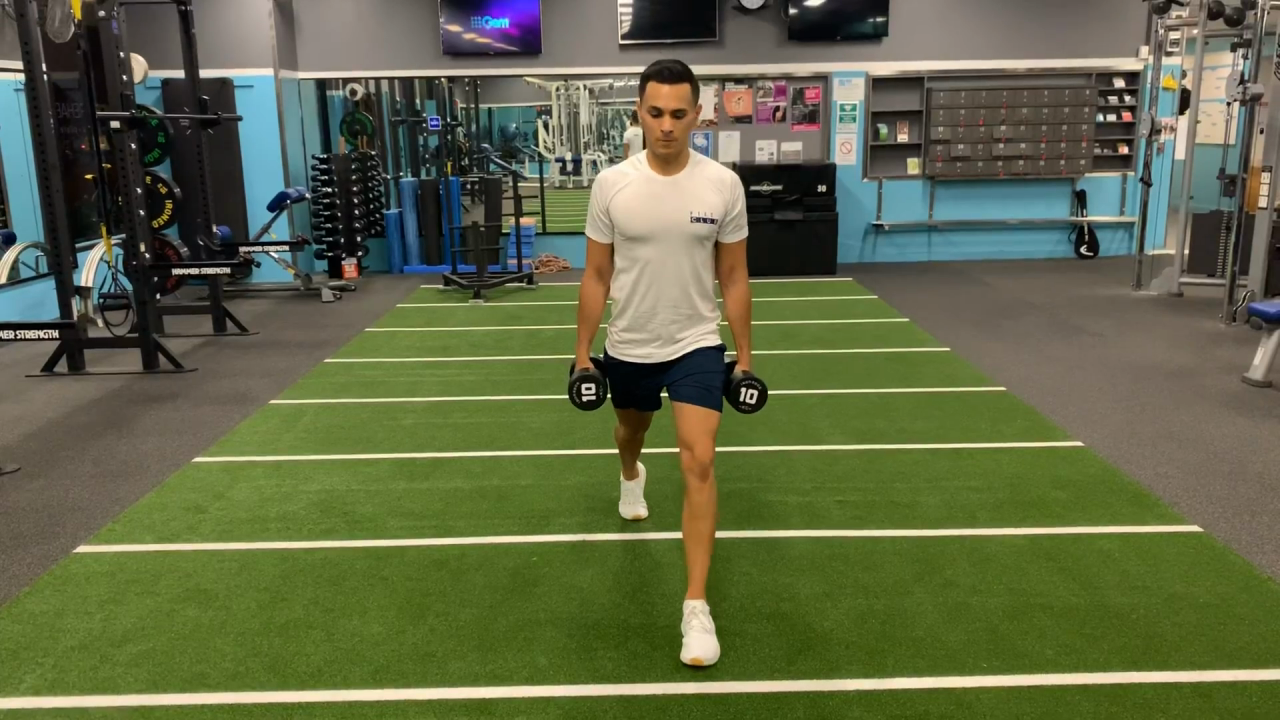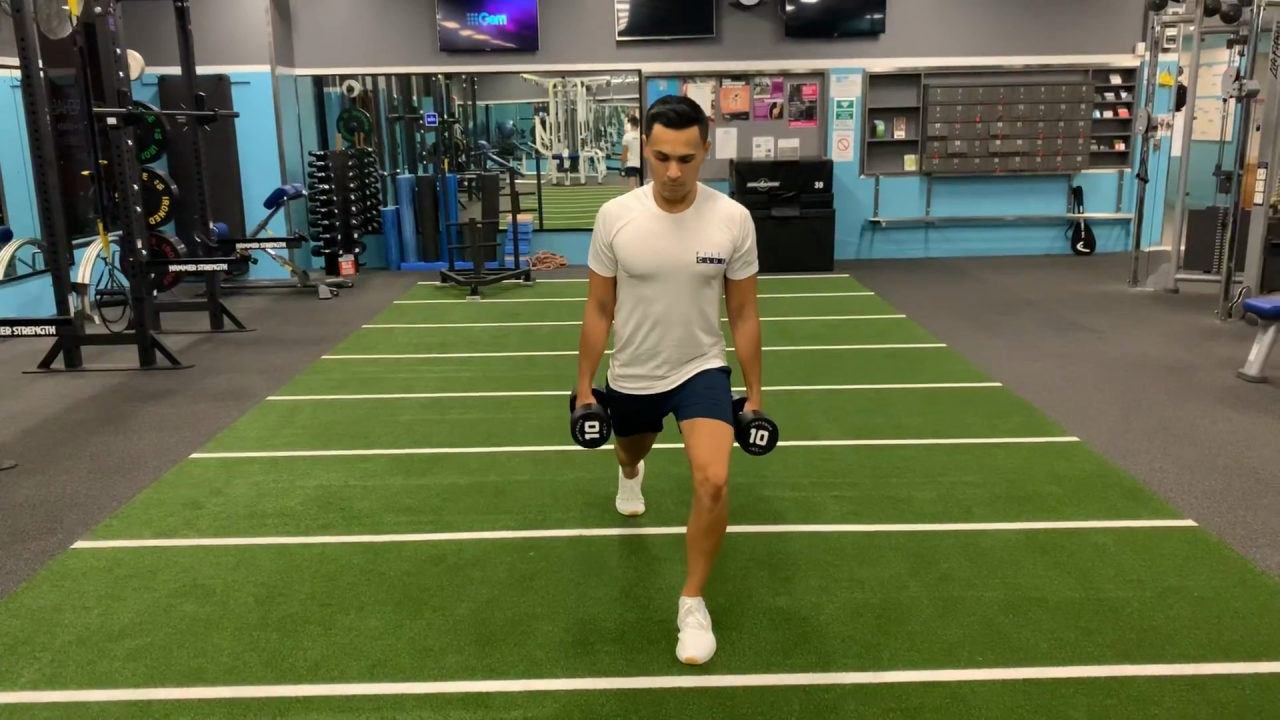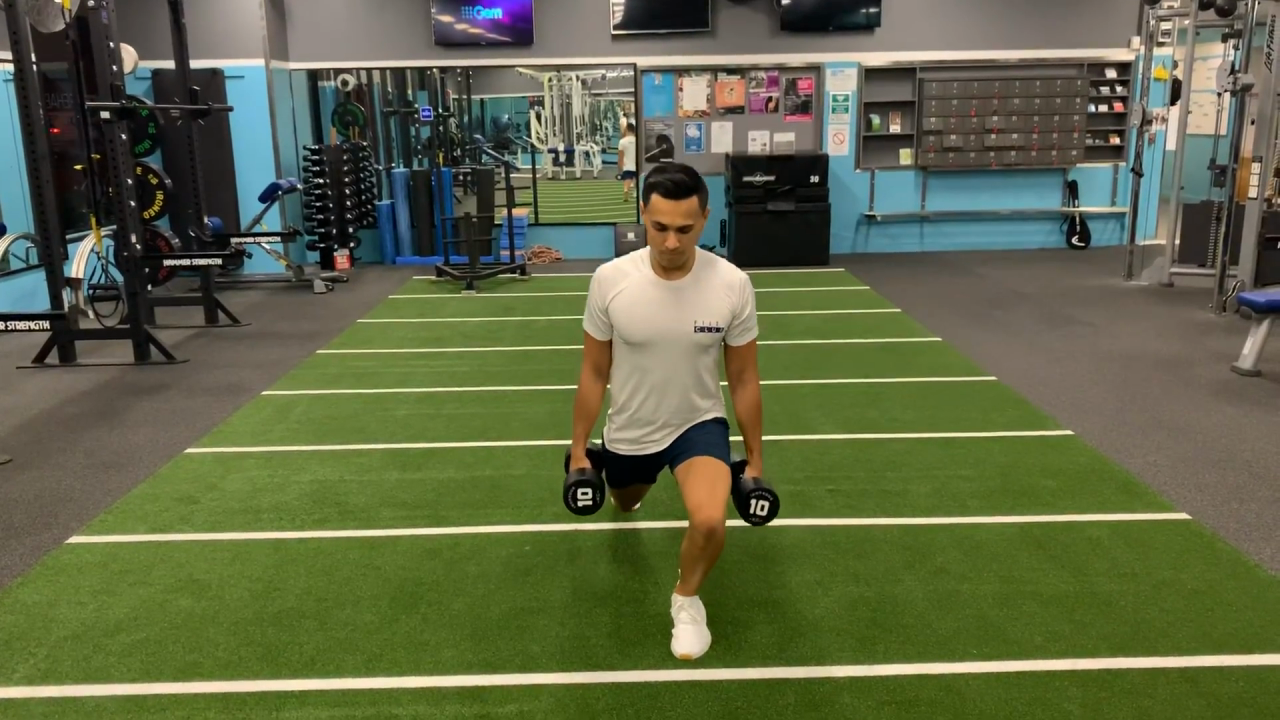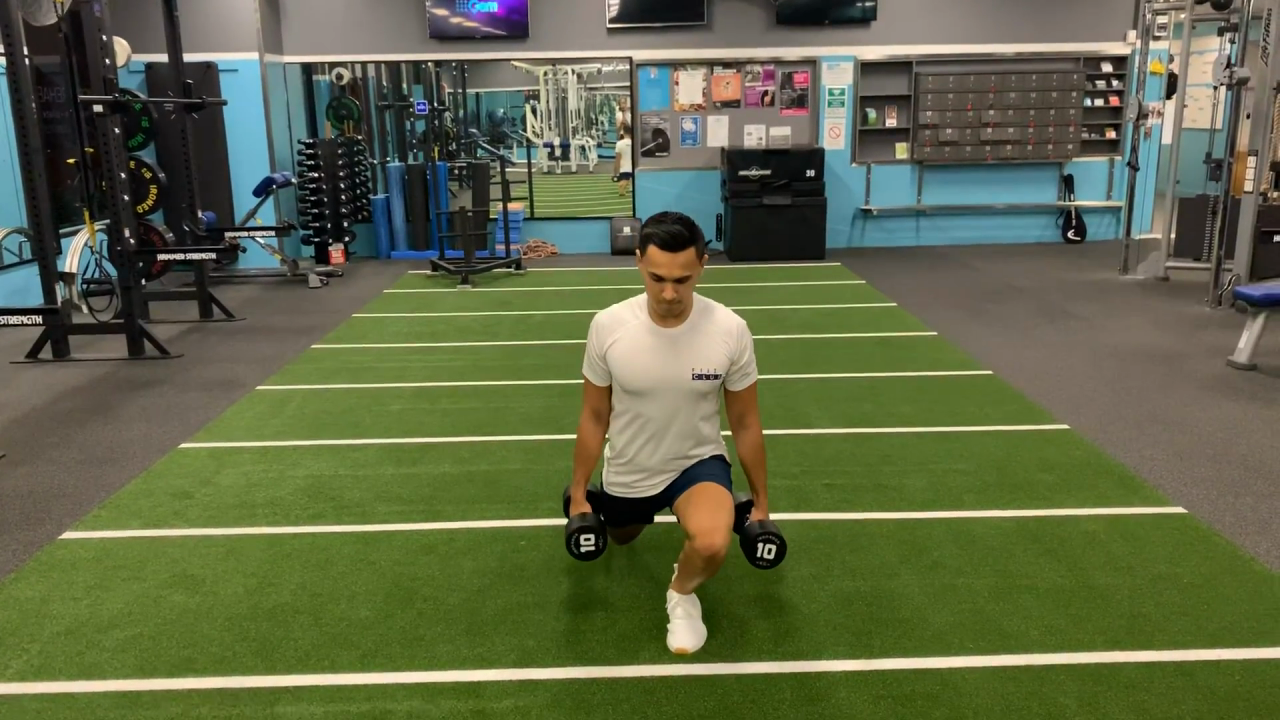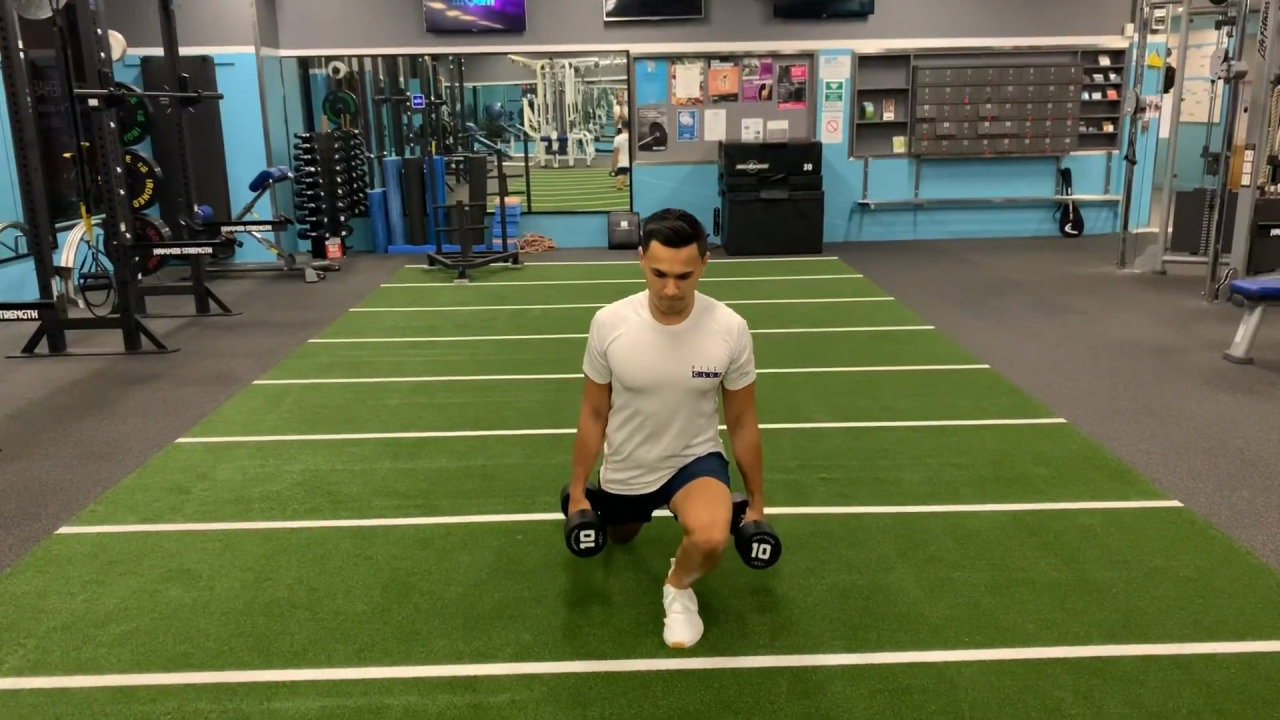
dt=0.7s
person 1, frame 1
left shoulder: (723, 184)
right shoulder: (612, 184)
left elbow: (733, 279)
right elbow: (597, 276)
left wrist: (744, 355)
right wrist: (583, 351)
left hip: (697, 345)
right hip: (628, 347)
left knee: (698, 463)
right knee: (631, 429)
left ankle: (696, 605)
right ankle: (631, 475)
person 1, frame 2
left shoulder: (733, 219)
right shoulder: (615, 216)
left elbow: (744, 313)
right elbow: (599, 310)
left wrist: (754, 393)
right wrist: (584, 386)
left hip: (702, 370)
right hip: (632, 377)
left knee: (713, 482)
right knee: (632, 448)
left ankle: (693, 602)
right ankle: (631, 471)
person 1, frame 3
left shoulder: (732, 284)
right shoulder: (610, 280)
left elbow: (744, 380)
right elbow: (595, 372)
left wrist: (755, 458)
right wrist: (578, 448)
left hip: (699, 423)
right hip: (629, 430)
left knee: (710, 521)
right knee: (626, 502)
left ankle: (687, 596)
right ankle: (632, 483)
person 1, frame 4
left shoulder: (731, 330)
right shoulder: (608, 326)
left elbow: (745, 423)
right elbow: (594, 416)
left wrist: (760, 501)
right wrist: (578, 493)
left hip: (698, 462)
right hip: (628, 472)
left knee: (712, 544)
right knee: (622, 538)
left ankle: (681, 592)
right ankle: (637, 513)
person 1, frame 5
left shoulder: (730, 329)
right shoulder: (609, 324)
left elbow: (742, 422)
right elbow: (593, 414)
left wrist: (756, 501)
right wrist: (577, 490)
left hip: (696, 458)
right hip: (626, 470)
left knee: (711, 537)
right knee: (619, 537)
left ankle: (678, 587)
right ankle: (639, 508)
